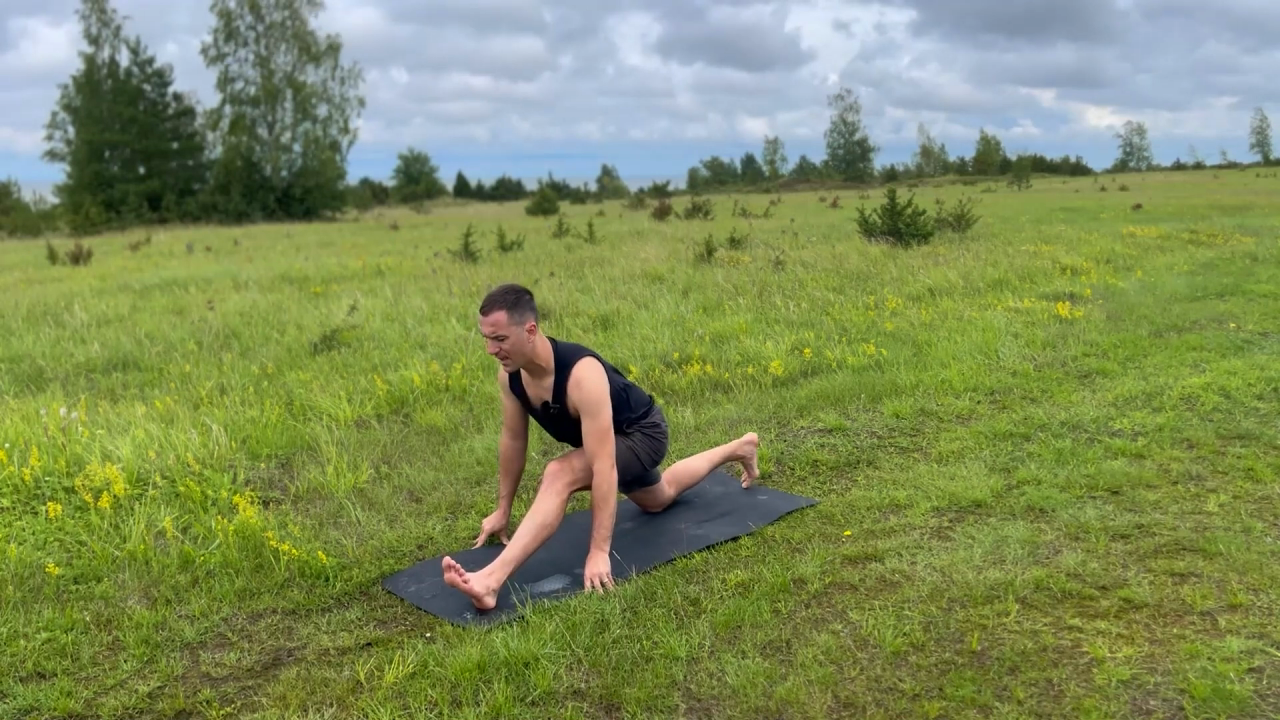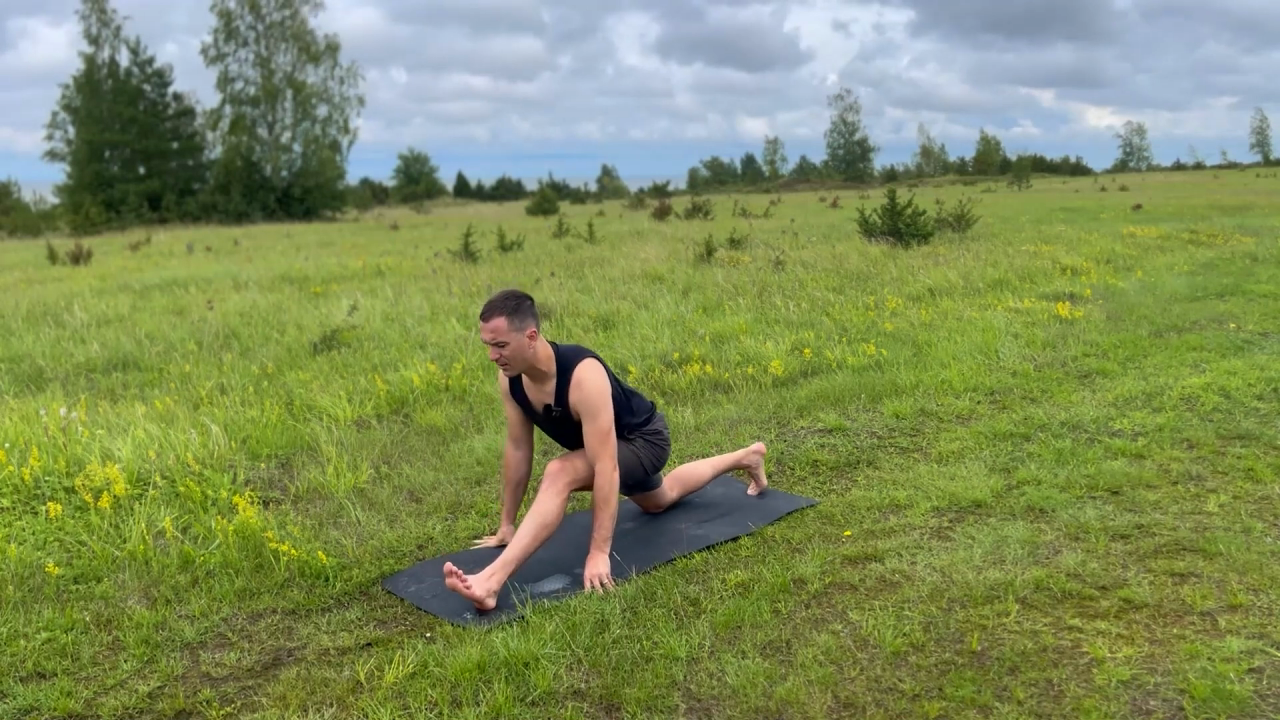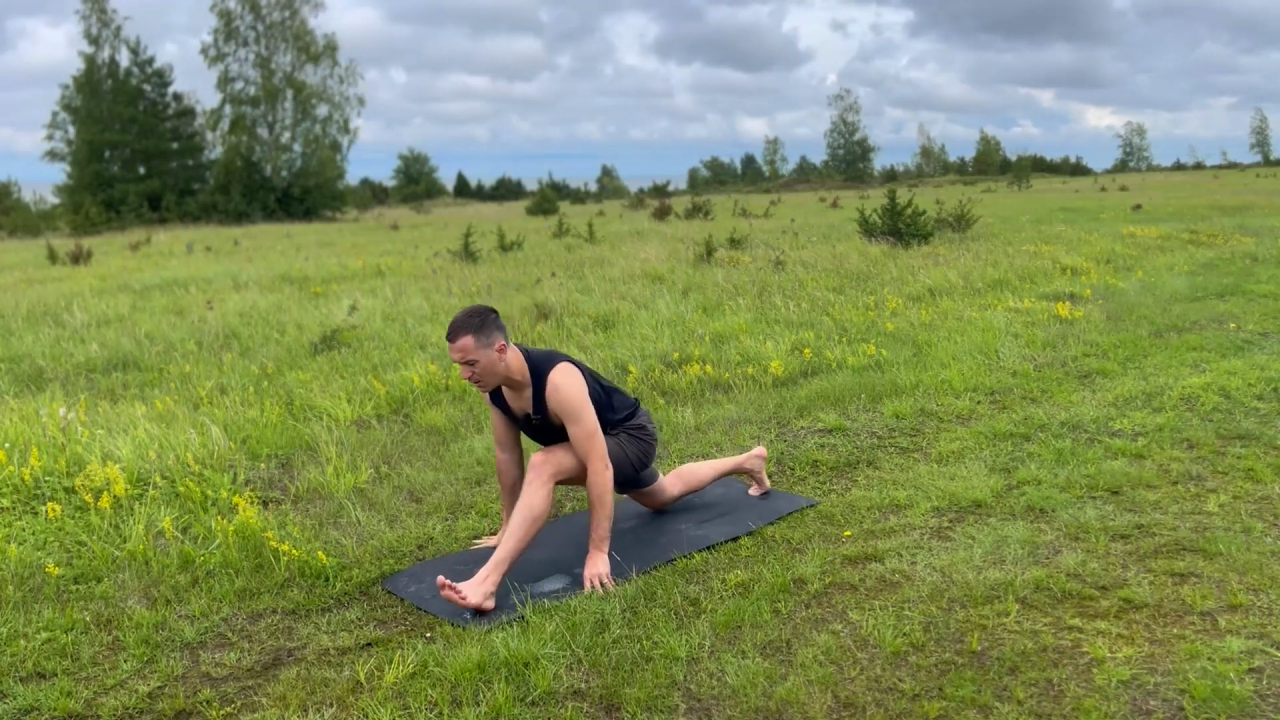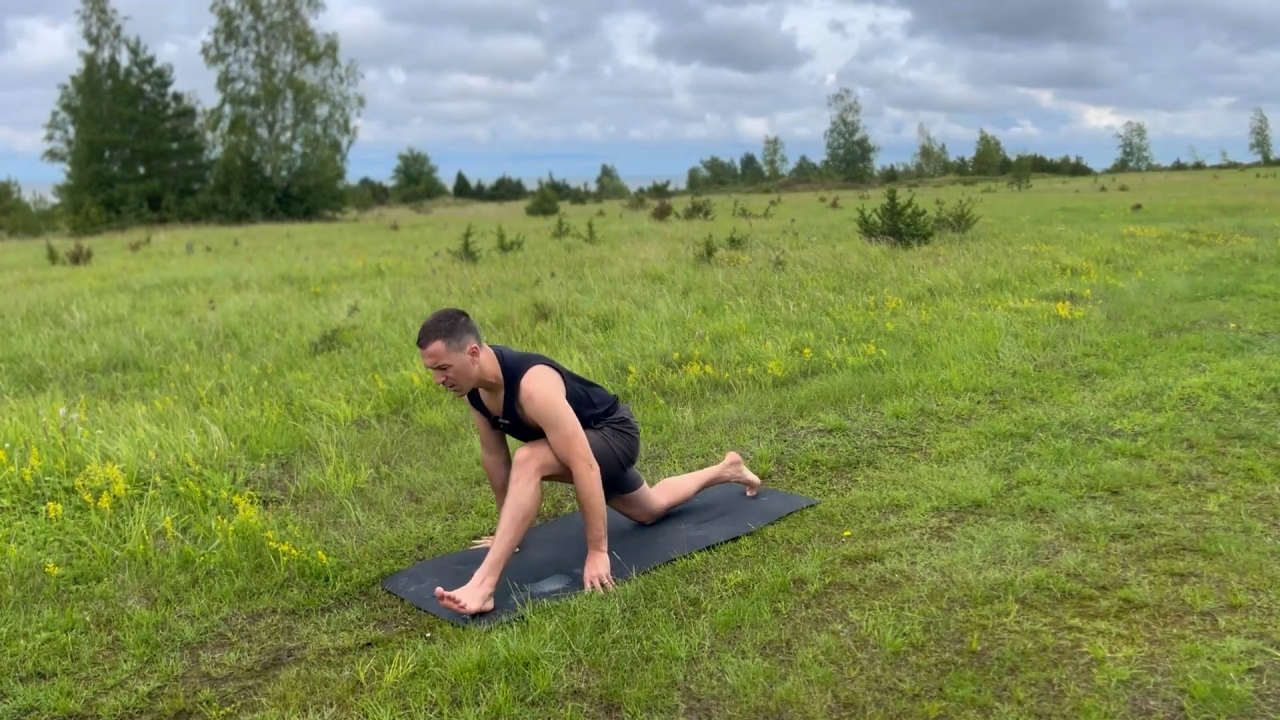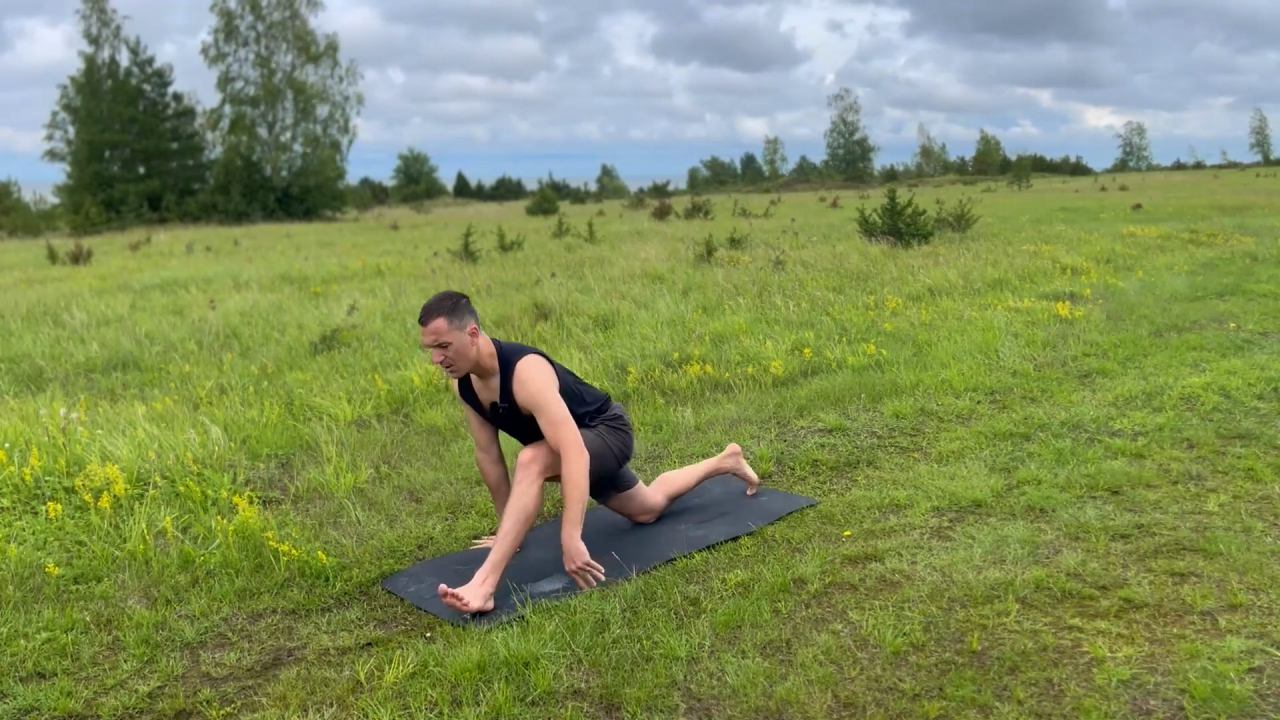
dt=0.4s
person 1, frame 1
left shoulder: (581, 375)
right shoulder: (510, 373)
left elbow: (603, 468)
right elbow: (513, 440)
left wrist: (599, 552)
right wrist: (502, 511)
left hip: (641, 433)
right hip: (615, 436)
left knee: (559, 475)
right knee: (657, 500)
left ankle: (491, 581)
right ankle: (739, 448)
person 1, frame 2
left shoulder: (583, 377)
right shoulder: (511, 379)
left elbow: (606, 469)
right elbow: (517, 450)
left wrist: (599, 552)
right wrist: (507, 524)
left hip: (643, 439)
right hip: (617, 442)
left knee: (560, 474)
right knee: (660, 501)
left ankle: (491, 581)
right ankle: (745, 457)
person 1, frame 3
left shoulder: (558, 382)
right shoulder: (494, 383)
left elbow: (599, 467)
right elbow: (507, 454)
left wrist: (598, 552)
right wrist: (508, 527)
left hip: (629, 434)
right hip: (606, 439)
left knee: (543, 466)
right knee: (663, 496)
left ankle: (486, 583)
right ankle: (746, 462)
person 1, frame 4
left shoulder: (532, 386)
right shoulder: (472, 381)
left elbow: (585, 468)
right elbow: (494, 456)
left wrist: (598, 552)
right wrist: (505, 530)
left hip: (612, 432)
right hip: (587, 438)
left knee: (528, 461)
right knee: (650, 510)
left ankle: (482, 586)
right ankle: (727, 470)
person 1, frame 5
left shoulder: (525, 372)
right shoulder: (462, 383)
left elbow: (574, 453)
right elbow: (487, 455)
left wrist: (571, 537)
right wrist: (506, 529)
left hip: (606, 430)
right hip: (586, 441)
left knee: (532, 461)
right knee: (649, 509)
left ankle: (485, 583)
right ankle: (726, 460)
